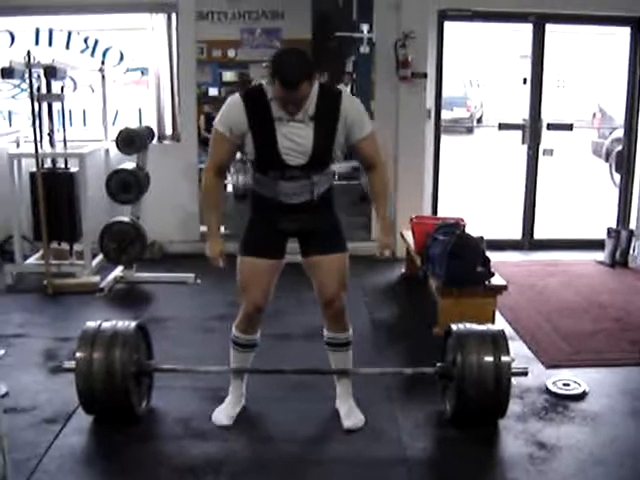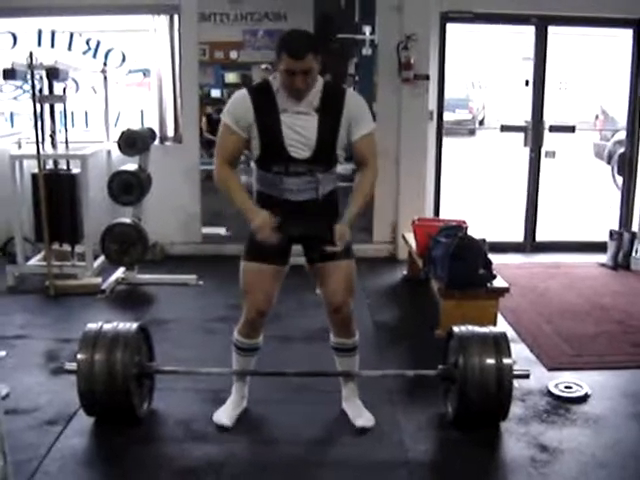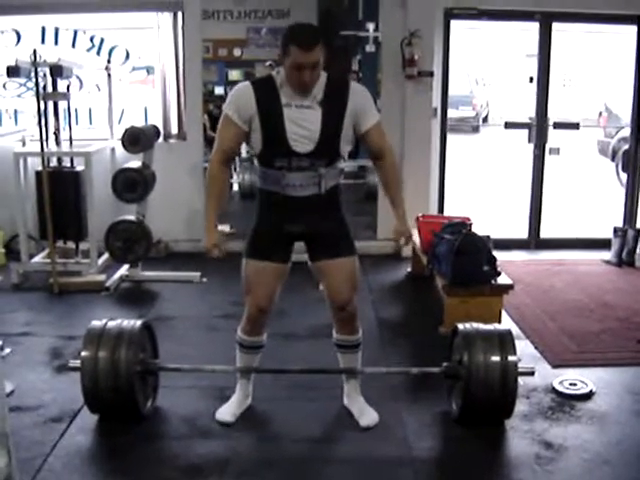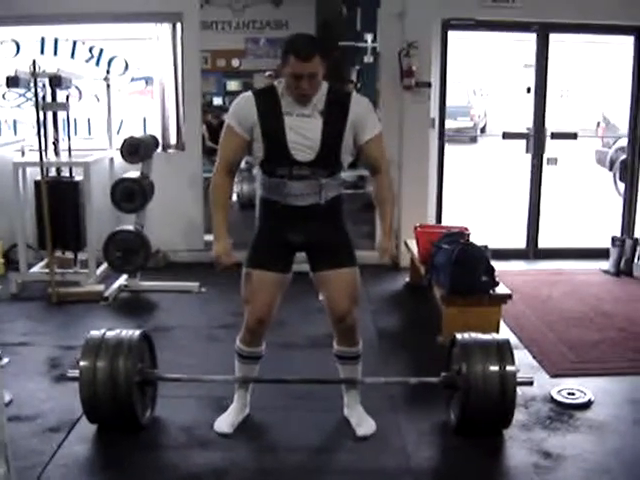
dt=1s
person 1, frame 1
left shoulder: (344, 106)
right shoulder: (241, 108)
left elbow: (374, 166)
right elbow: (215, 172)
left wrist: (385, 227)
right wrist: (214, 233)
left hip: (319, 212)
right hip: (267, 213)
left knee: (333, 303)
right knee: (251, 307)
left ankle: (344, 394)
right ankle: (235, 391)
person 1, frame 2
left shoulder: (347, 102)
right shoulder: (247, 102)
left elbow: (370, 166)
right elbow: (223, 166)
left wrist: (347, 220)
right wrist: (253, 213)
left hip: (326, 218)
right hip: (270, 217)
left knee: (341, 308)
right knee: (254, 311)
left ankle: (350, 395)
right ankle: (238, 393)
person 1, frame 3
left shoulder: (351, 95)
right shoulder: (249, 96)
left elbow: (383, 156)
right elbow: (220, 161)
left wrist: (400, 216)
right wrist: (211, 225)
left hip: (326, 213)
right hip: (273, 214)
left knee: (345, 306)
right knee: (256, 309)
left ankle: (353, 392)
right ankle: (242, 391)
person 1, frame 4
left shoulder: (353, 107)
right shoulder: (251, 106)
left elbow: (380, 170)
right elbow: (224, 171)
left wrist: (387, 231)
right wrist: (220, 234)
left hip: (327, 222)
right hip: (275, 223)
left knee: (345, 317)
right knee: (255, 319)
left ankle: (352, 403)
right ankle: (240, 401)
